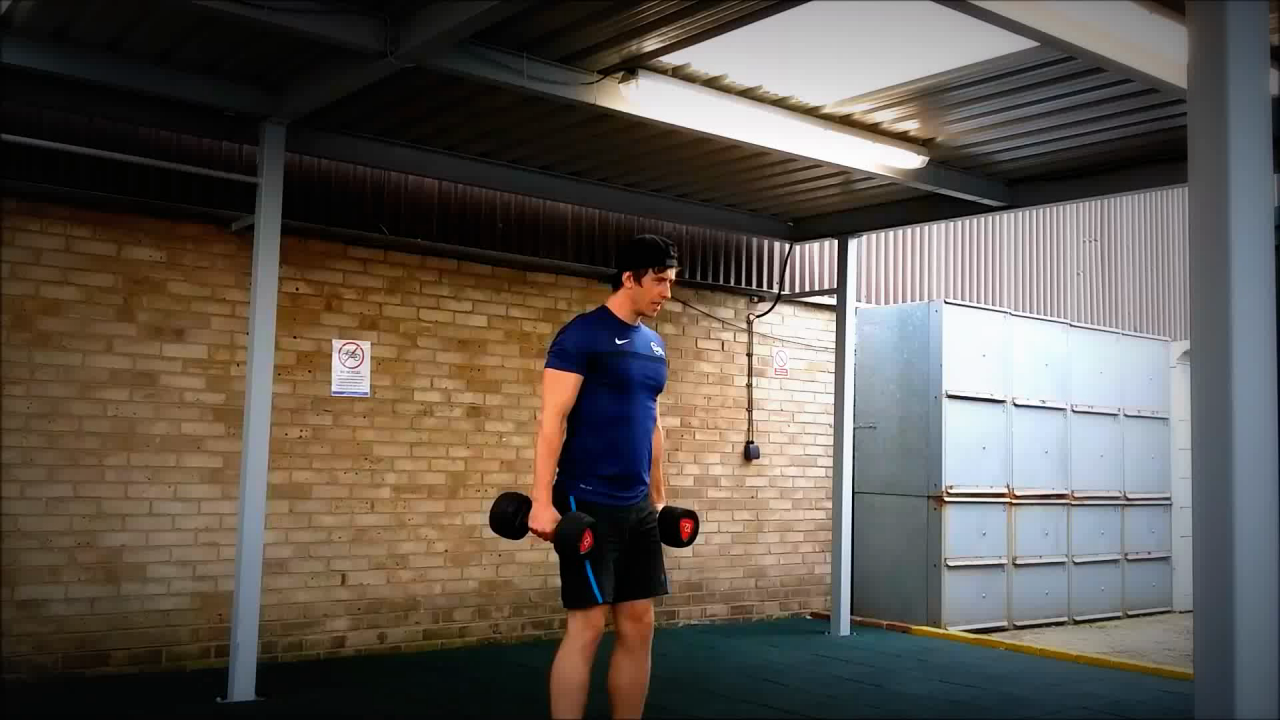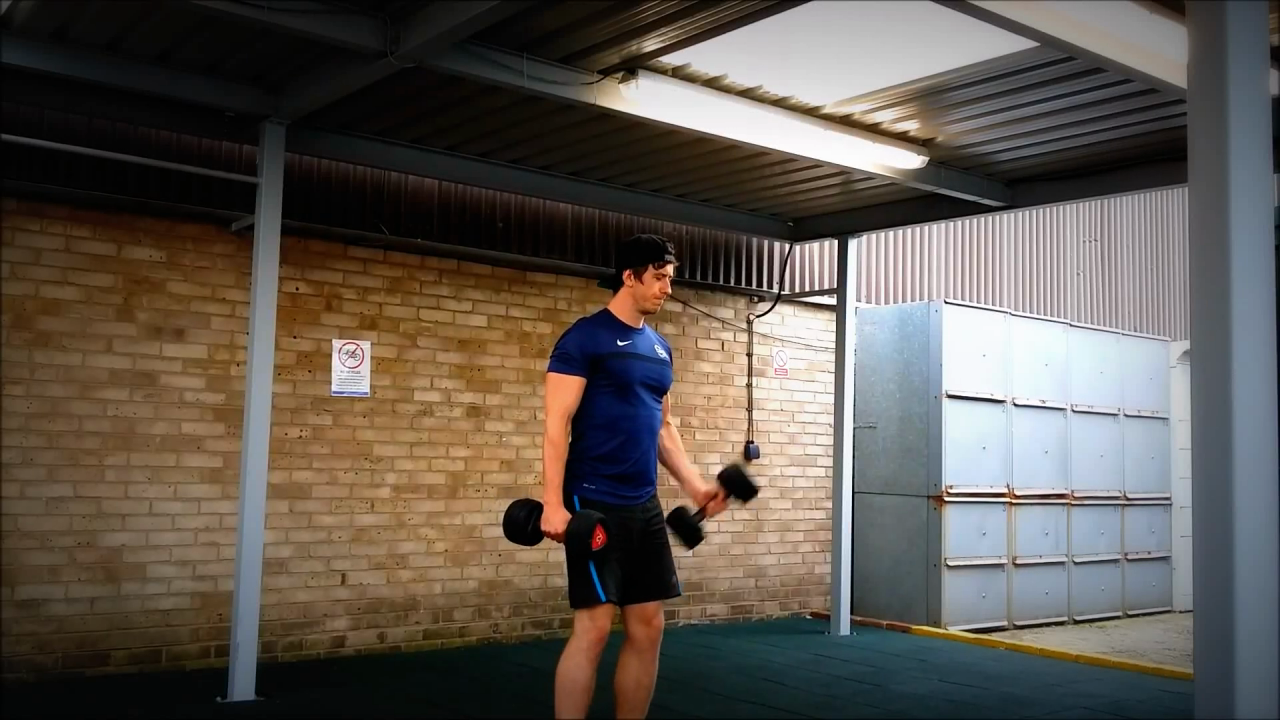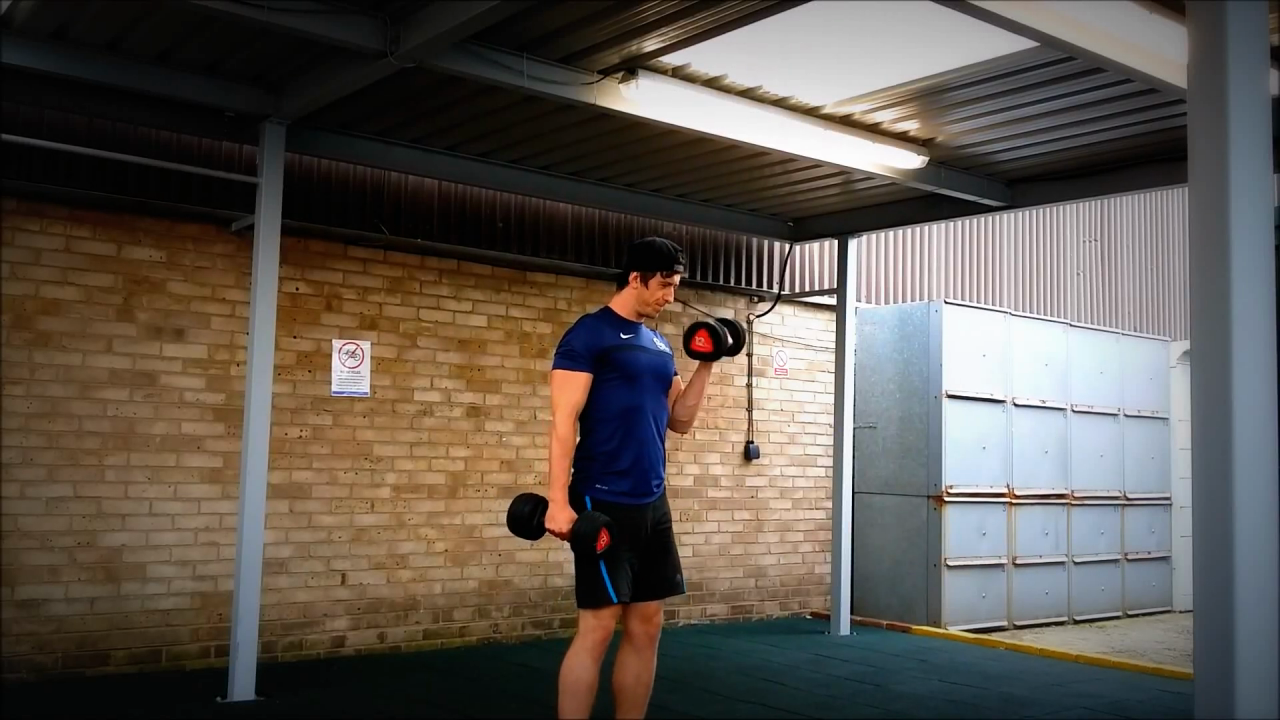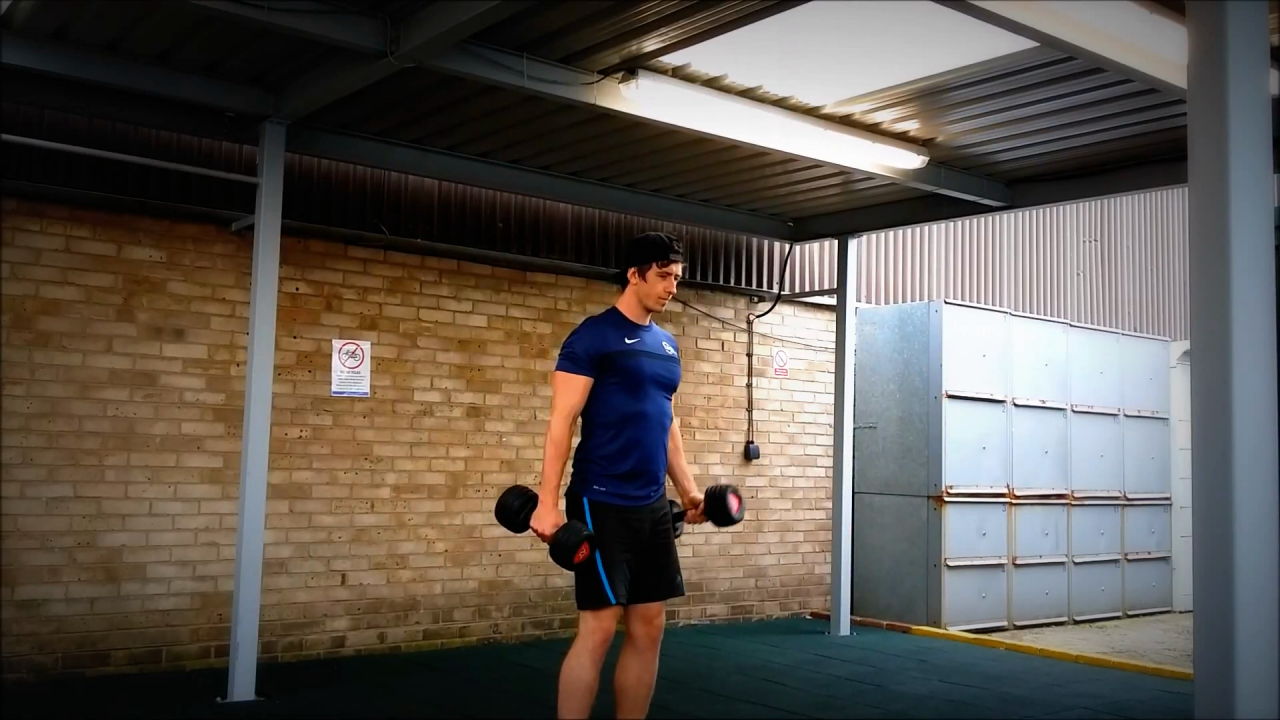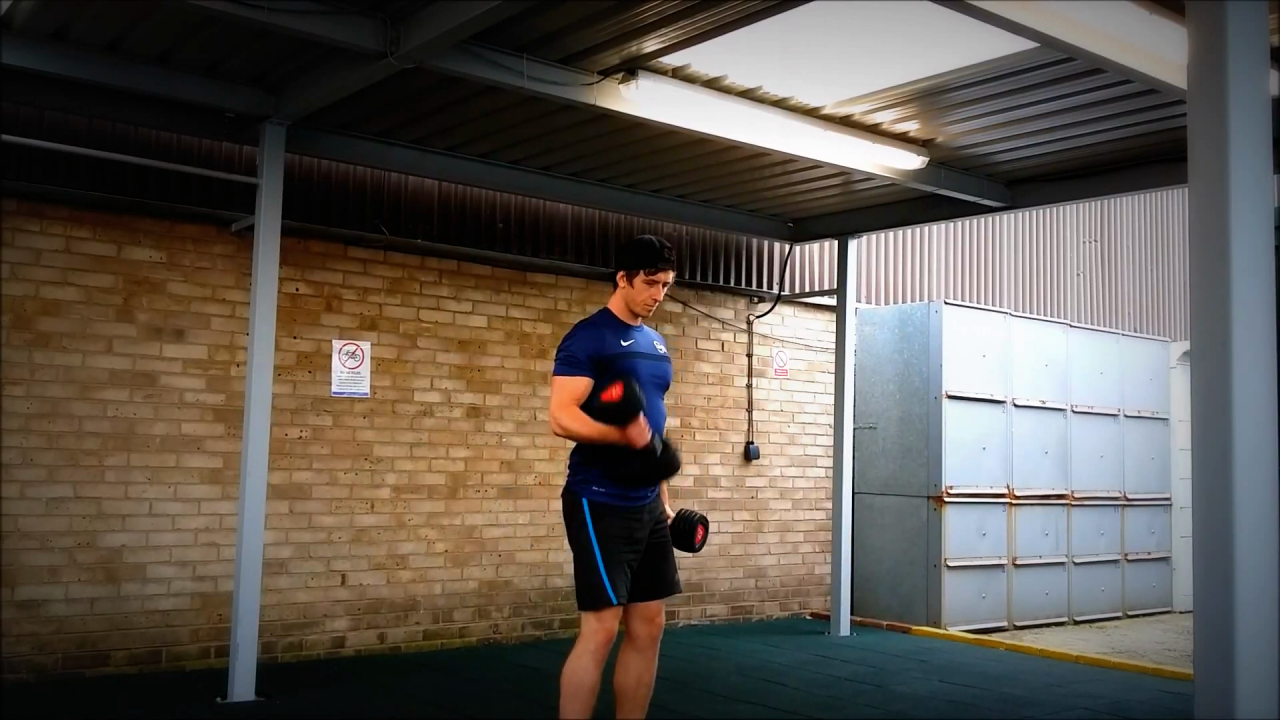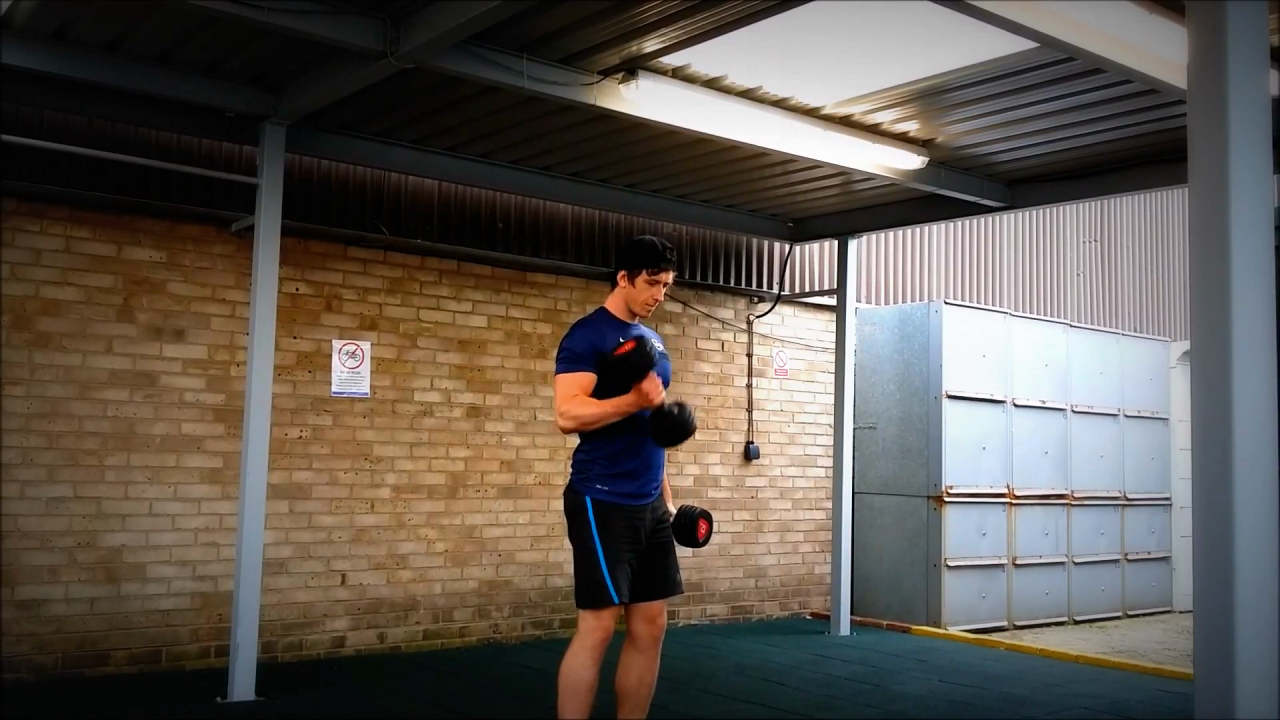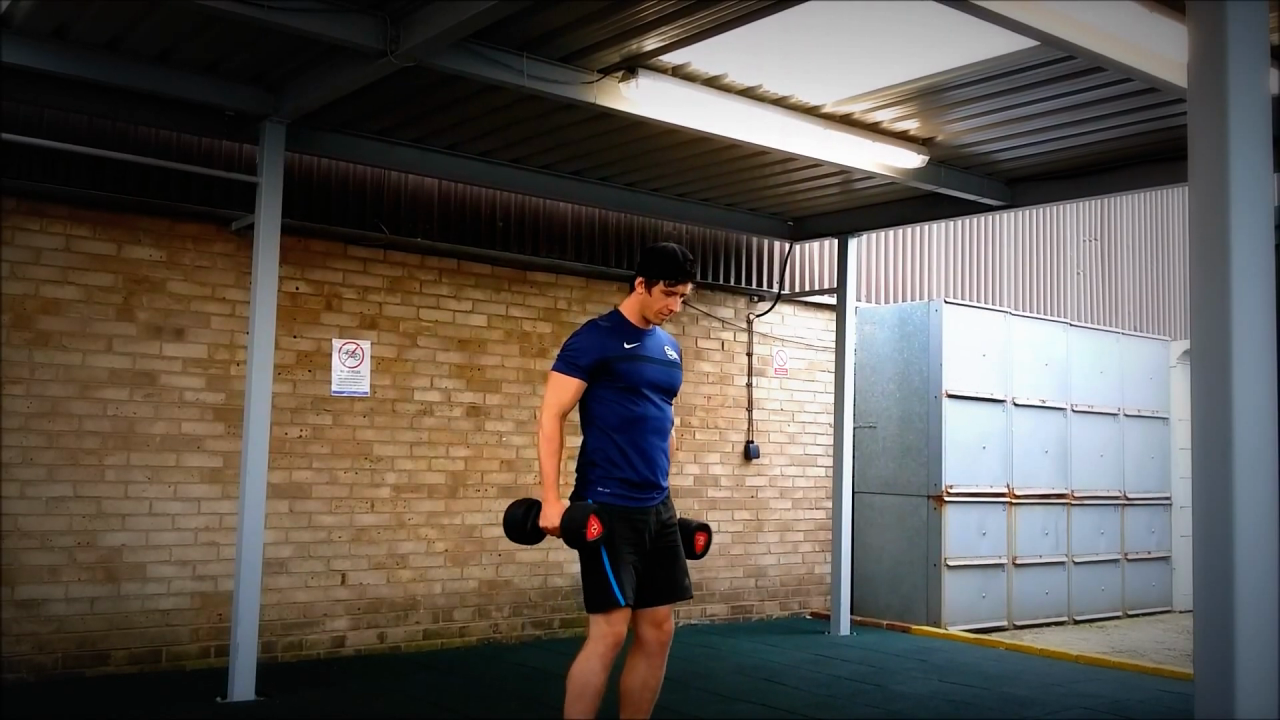
dt=0.7s
person 1, frame 1
left shoulder: (654, 344)
right shoulder: (582, 335)
right elbow: (552, 419)
left wrist: (658, 494)
right wrist: (542, 500)
left hip: (636, 505)
right hip: (588, 502)
left knee: (638, 627)
right knee: (587, 628)
person 1, frame 2
left shoulder: (657, 347)
right shoulder: (585, 338)
right elbow: (557, 424)
left wrist: (694, 484)
right wrist: (553, 503)
left hip: (644, 505)
right hip: (594, 501)
left knee: (647, 629)
right knee: (593, 627)
person 1, frame 3
left shoulder: (659, 344)
right shoulder: (589, 334)
left elbow: (679, 419)
right elbow: (565, 421)
left wrist: (705, 365)
right wrist: (559, 500)
left hip: (652, 501)
right hip: (604, 501)
left knee: (646, 625)
right knee: (598, 626)
person 1, frame 4
left shoulder: (667, 344)
right shoulder: (594, 337)
right elbow: (562, 419)
left wrist: (688, 489)
right wrist: (547, 502)
left hip: (651, 504)
right hip: (603, 503)
left knee: (648, 629)
right knee: (599, 628)
person 1, frame 5
left shoulder: (655, 343)
right shoulder: (588, 337)
right elbow: (561, 417)
left wrist: (663, 498)
right wrist: (619, 434)
left hip: (646, 505)
right hip: (600, 502)
left knee: (648, 626)
right knee: (601, 628)
person 1, frame 6
left shoulder: (650, 340)
right shoulder: (589, 334)
right elbow: (567, 414)
left wrist: (666, 495)
right wrist: (634, 400)
left hip: (647, 503)
right hip: (602, 501)
left knee: (650, 626)
right knee: (598, 627)
person 1, frame 7
left shoulder: (669, 347)
right shoulder: (596, 338)
right elbow: (551, 415)
right wrist: (551, 498)
left hip: (656, 507)
right hip: (608, 505)
left knee: (657, 630)
right knee: (610, 632)
